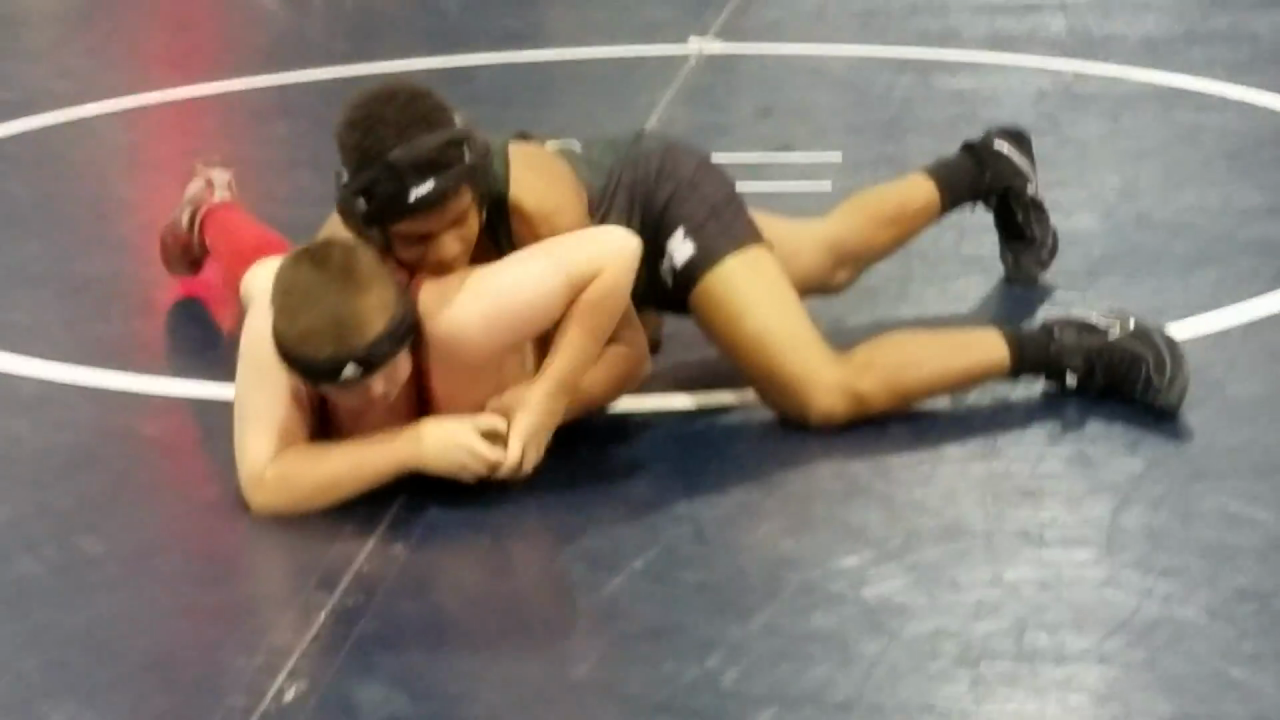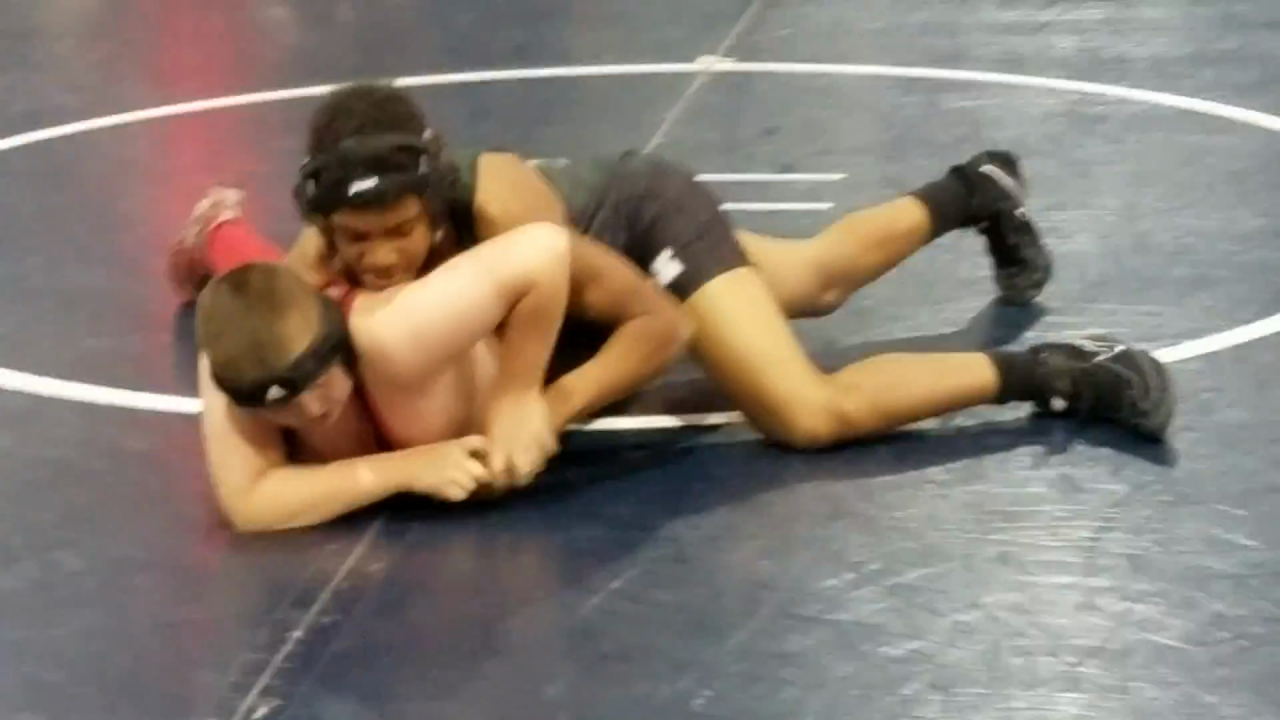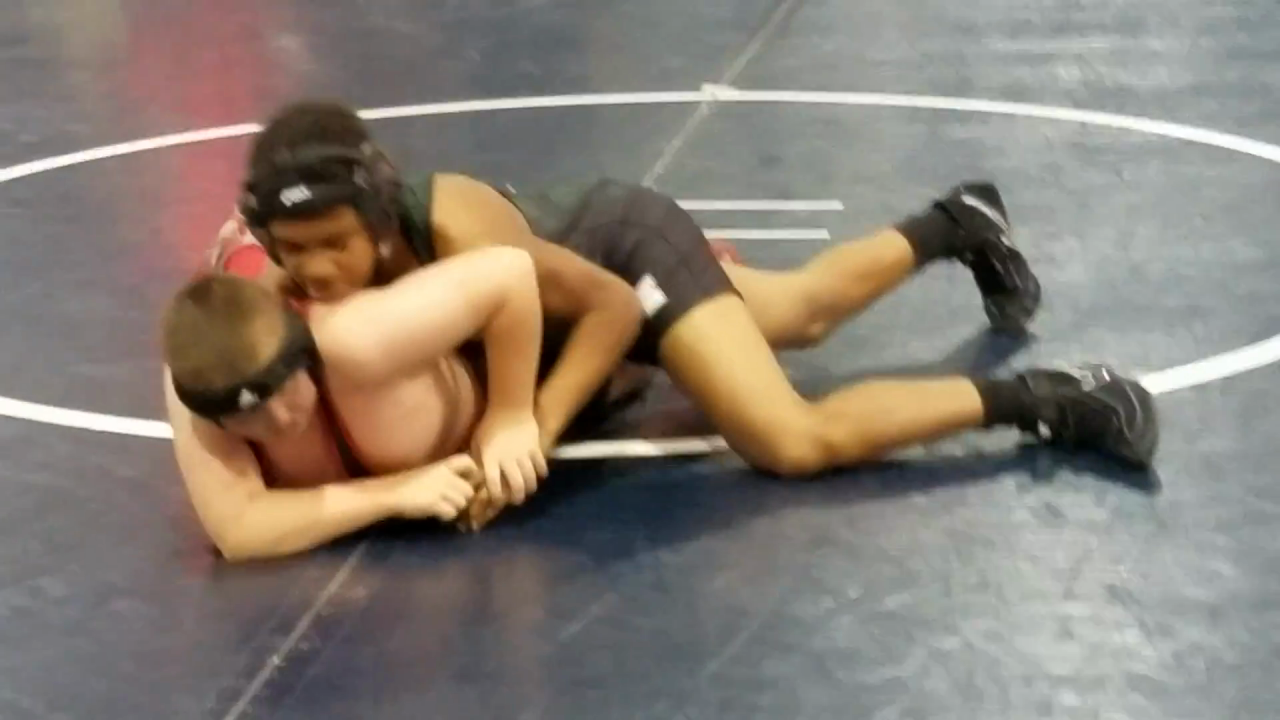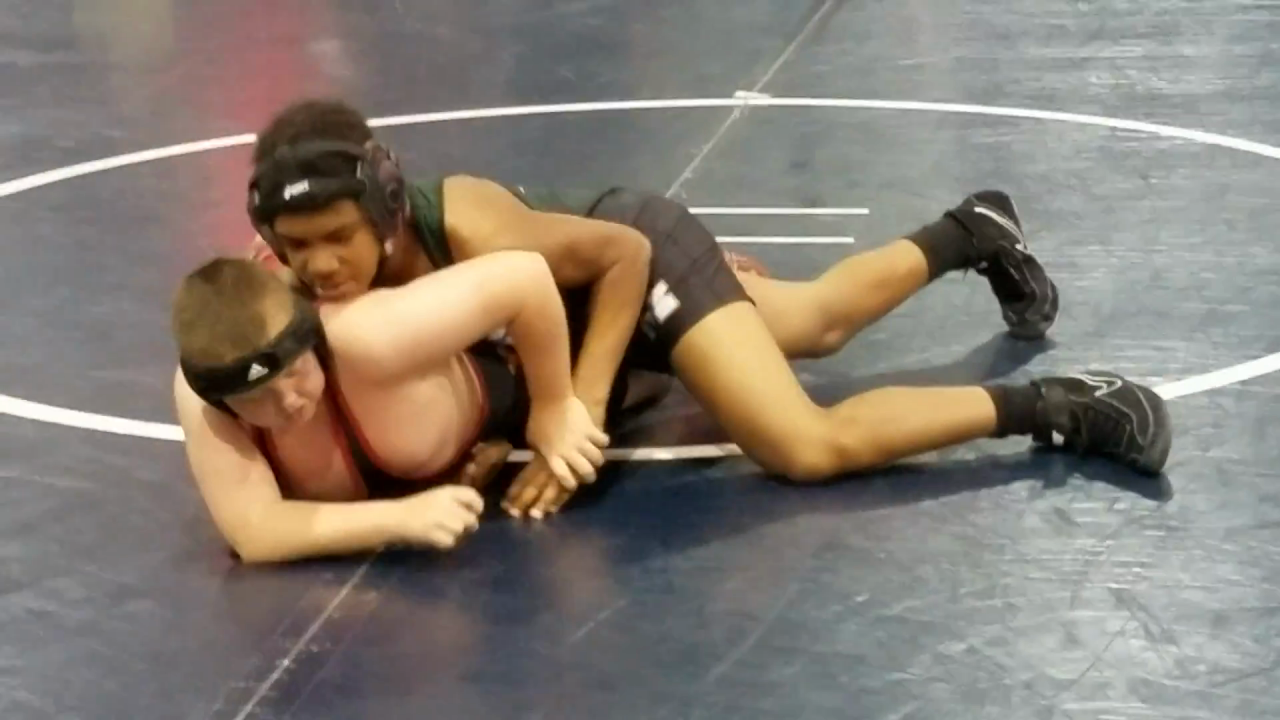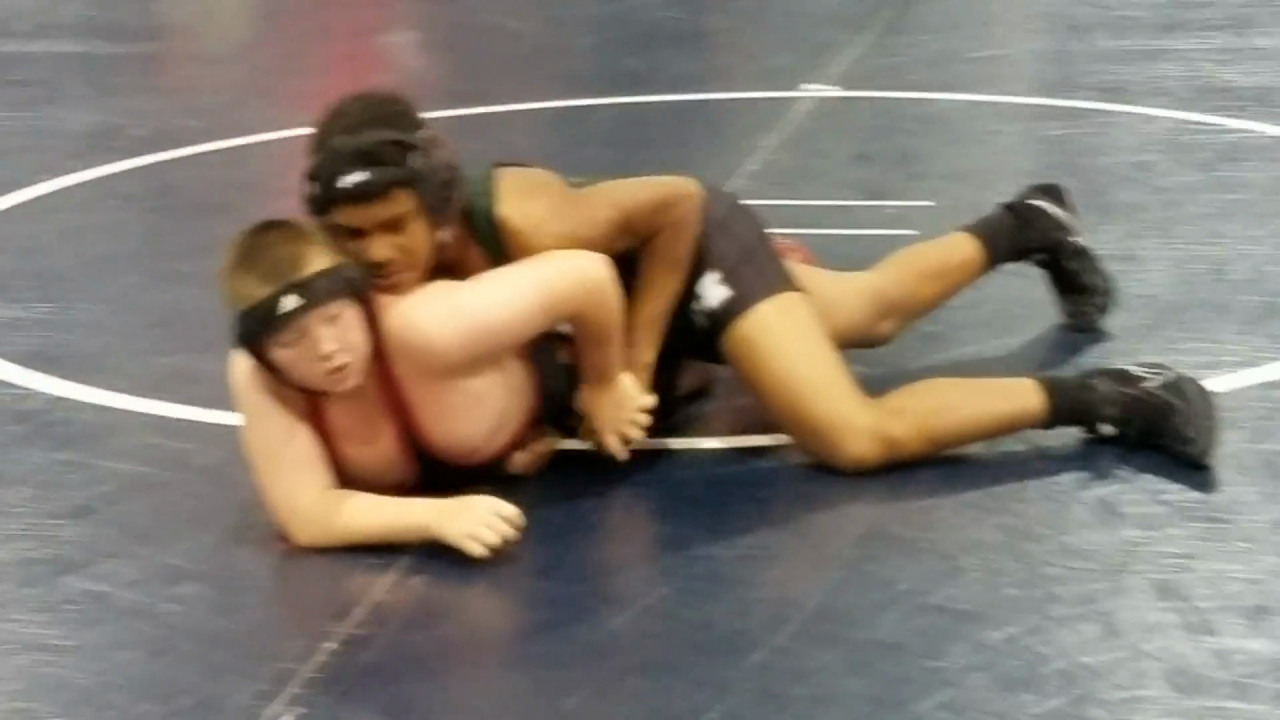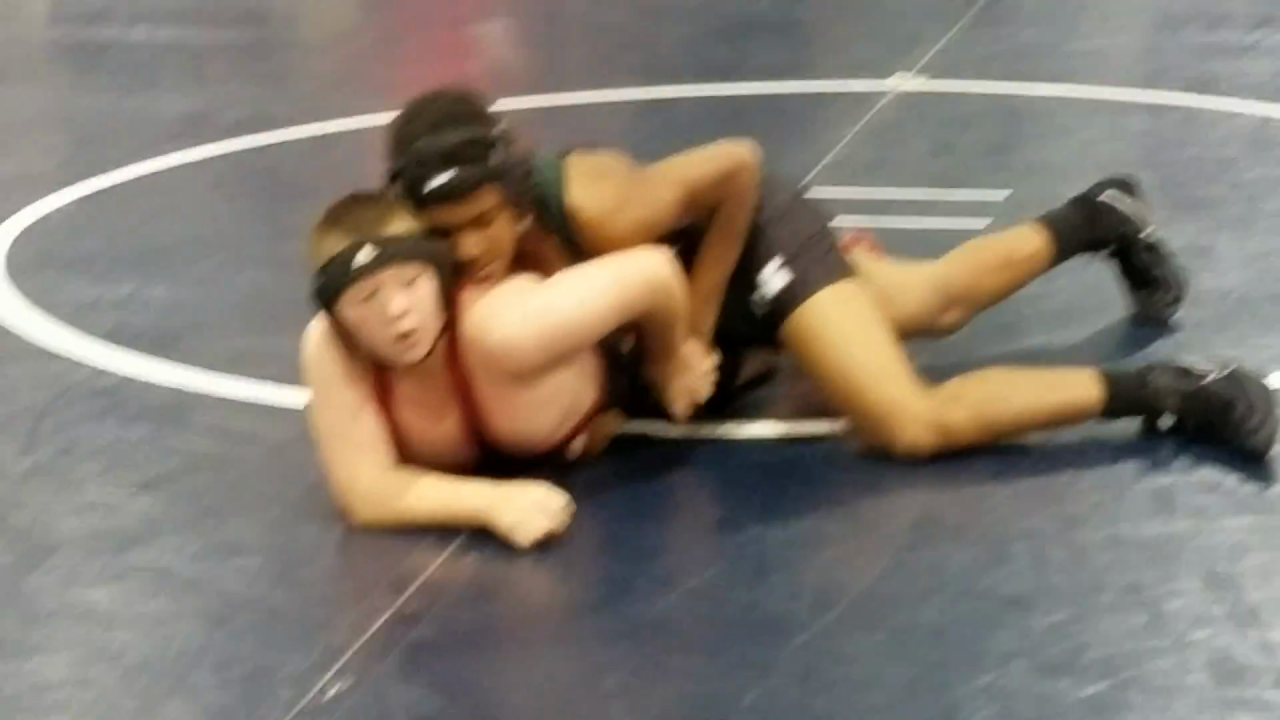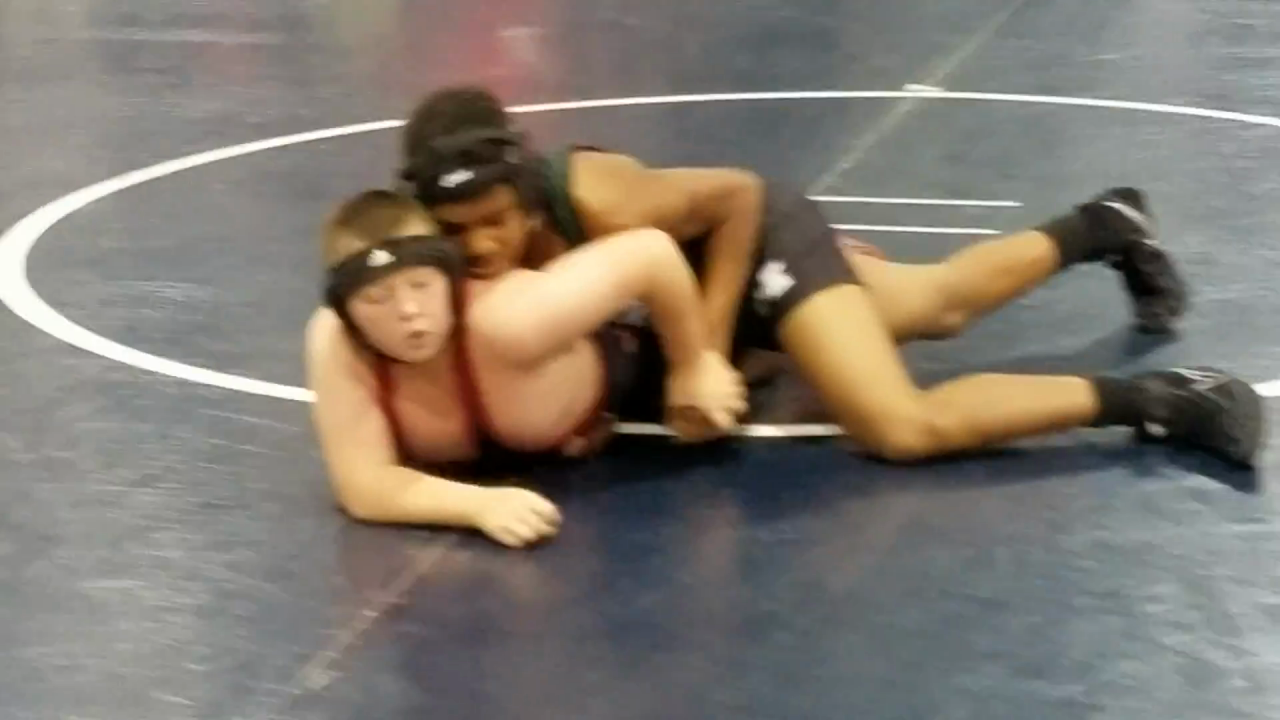
dt=0.2s
person 1, frame 1
left shoulder: (535, 203)
right shoulder: (359, 239)
left elbow: (624, 329)
left hip: (662, 197)
right hip: (611, 212)
left knee: (829, 395)
right knee: (834, 257)
left ankle: (1062, 350)
right ankle: (983, 168)
person 1, frame 2
left shoulder: (504, 210)
right shoulder: (324, 248)
left elbow: (653, 326)
left wrist: (544, 419)
left hip: (649, 219)
right hip: (600, 237)
left knee: (807, 414)
right knee: (814, 283)
left ankle: (1046, 373)
right ankle: (970, 193)
person 1, frame 3
left shoulder: (462, 231)
right shoulder: (308, 268)
left elbow: (608, 302)
left wrist: (534, 432)
left hip: (631, 249)
right hip: (584, 260)
left knee: (797, 440)
right knee: (807, 311)
left ankle: (1036, 400)
right ankle: (955, 224)
person 1, frame 4
left shoulder: (471, 232)
right shoulder: (319, 266)
left elbow: (624, 250)
left wrist: (578, 417)
left hip: (647, 257)
right hip: (586, 291)
left knee: (809, 448)
right knee: (822, 321)
left ankle: (1051, 406)
right ankle: (967, 231)
person 1, frame 5
left shoulder: (526, 224)
right shoulder: (378, 250)
left elbow: (679, 200)
left wrist: (632, 367)
left hip: (696, 248)
right hip: (647, 282)
left knee: (858, 439)
right knee: (878, 311)
left ankle: (1098, 398)
right ankle: (1024, 225)
person 1, frame 6
left shoulder: (592, 210)
right shoulder: (459, 234)
left elbow: (740, 163)
left wrist: (693, 330)
left hip: (760, 235)
right hip: (715, 258)
left knee: (913, 426)
right knee: (943, 298)
left ankle: (1154, 390)
right ankle: (1093, 218)
person 1, frame 7
left shoulder: (597, 201)
right shoulder: (466, 237)
left elbow: (739, 191)
left hip: (764, 240)
right hip: (725, 272)
left knee: (904, 429)
right knee: (945, 303)
left ankle: (1150, 400)
right ankle: (1098, 226)
person 2, frame 1
left shoulder: (453, 322)
right shoulder: (280, 330)
left elbow: (618, 250)
right elbow: (265, 487)
left wrist: (548, 396)
right wrist: (413, 446)
right ankle: (212, 210)
person 2, frame 2
left shoulder: (389, 337)
left elbow: (545, 249)
right elbow: (248, 506)
left wrist: (519, 395)
right wrist: (406, 468)
right ankle: (221, 227)
person 2, frame 3
left shoulder: (353, 344)
right shoulder: (192, 392)
left elbow: (507, 271)
right elbow: (237, 532)
left wrist: (510, 414)
right wrist: (393, 492)
right ankle: (243, 256)
person 2, frame 4
left shoulder: (365, 340)
right shoulder: (201, 398)
left elbow: (525, 274)
right elbow: (253, 533)
left wrist: (554, 407)
right wrist: (400, 517)
person 2, frame 5
left shoulder: (426, 330)
right shoulder: (254, 373)
left elbow: (588, 272)
right elbow: (305, 516)
left wrist: (603, 383)
right wrist: (438, 515)
person 2, frame 6
left shoulder: (502, 329)
right shoulder: (327, 348)
left elbow: (655, 269)
right elbow: (366, 492)
left wrist: (671, 361)
right wrist: (492, 501)
person 2, frame 7
left shoulder: (506, 322)
right shoulder: (335, 343)
left elbow: (651, 251)
right elbow: (364, 488)
left wrist: (693, 366)
right wrist: (482, 505)
